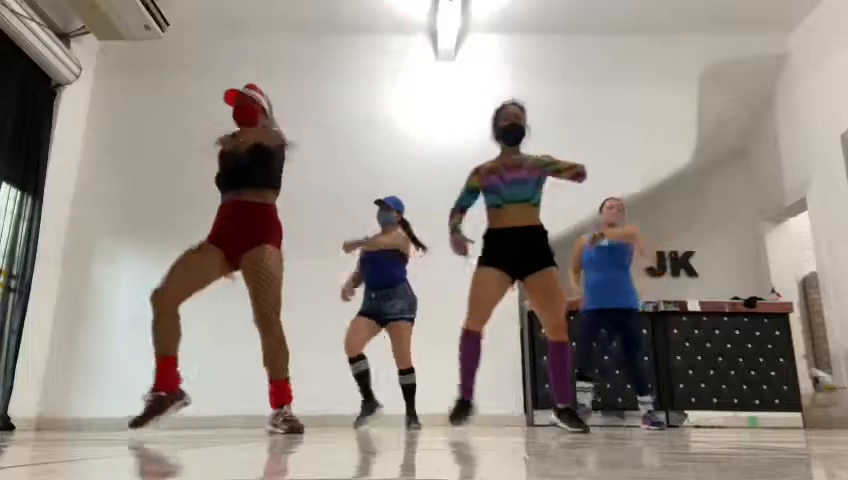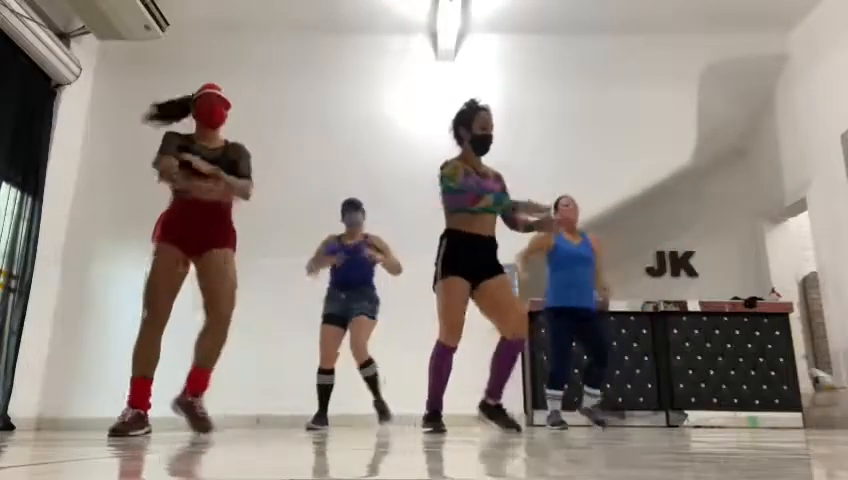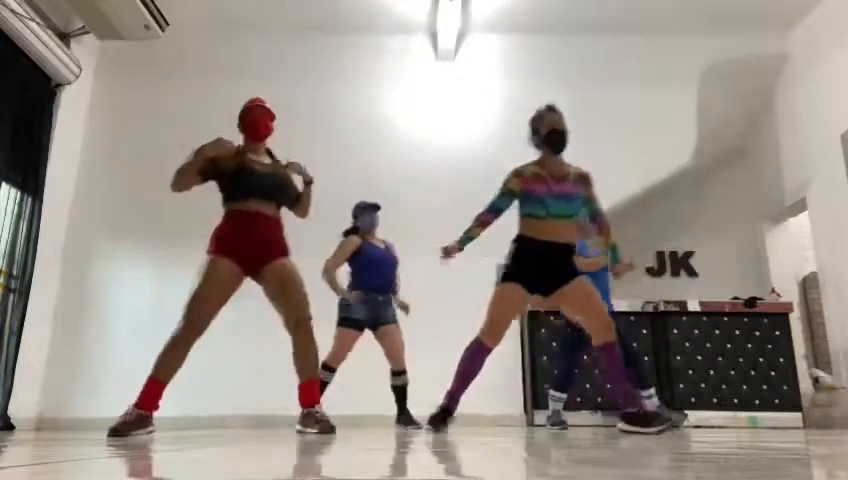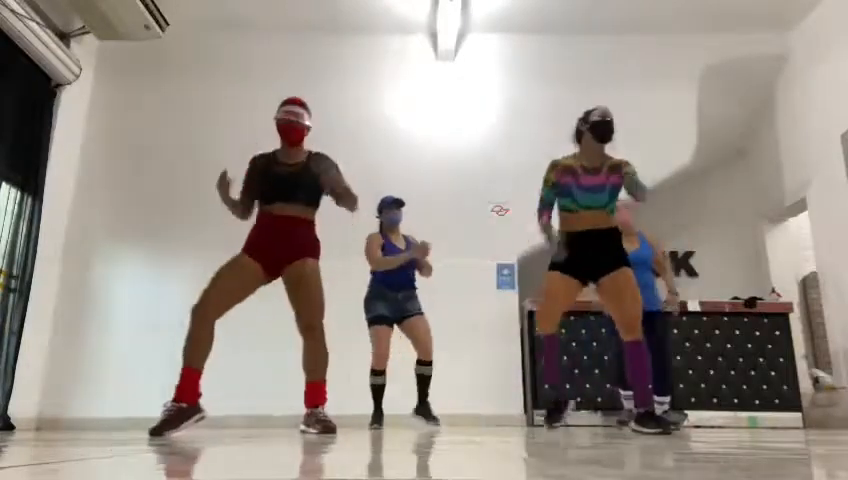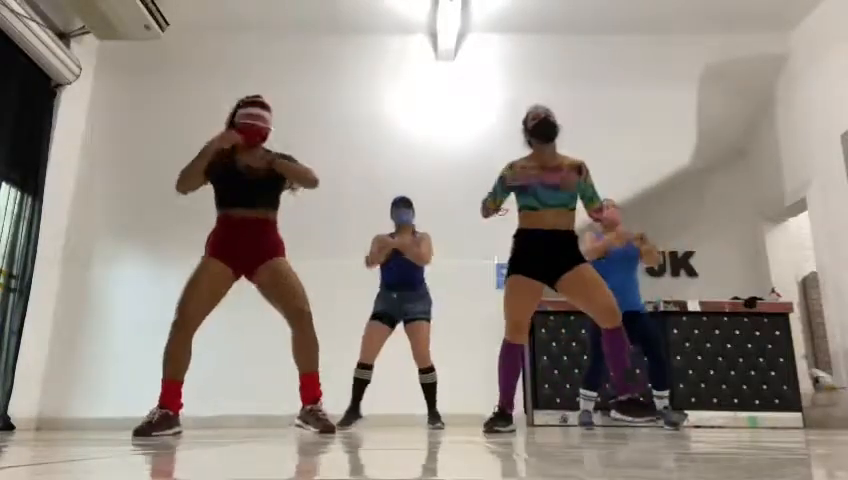
dt=0.5s
person 1, frame 1
left shoulder: (270, 144)
right shoulder: (226, 154)
left elbow: (274, 134)
left wrist: (238, 136)
left hip: (261, 232)
right hip: (222, 233)
left knee: (268, 319)
right knee: (163, 295)
left ankle: (281, 408)
right ankle: (167, 389)
person 1, frame 2
left shoulder: (236, 152)
right shoulder: (175, 141)
left elbow: (246, 190)
right elbow: (165, 171)
left wrist: (210, 171)
right wrist: (193, 184)
left hip: (216, 235)
right hip: (177, 228)
left knee: (221, 313)
right knee: (154, 315)
left ankle: (192, 396)
right ankle: (137, 410)
person 1, frame 3
left shoulder: (277, 169)
right shoulder: (224, 157)
left elbow: (302, 210)
right elbow: (178, 185)
left wrist: (307, 182)
right wrist: (204, 155)
left hip: (272, 246)
right hip: (231, 243)
left knee: (302, 321)
right knee: (192, 323)
left ankle: (310, 409)
right ankle: (143, 410)
person 1, frame 4
left shoulder: (322, 163)
right shoulder: (261, 163)
left elbow: (351, 203)
right elbow: (243, 211)
left wrist: (341, 190)
right wrist: (227, 199)
left hip: (301, 245)
right hip: (260, 243)
left knee: (311, 326)
right knee: (203, 310)
left ankle: (316, 409)
right ankle: (185, 401)
person 1, frame 5
left shoulder: (278, 162)
right shoulder: (218, 155)
left elbow: (312, 181)
right elbow: (183, 186)
left wrist: (269, 158)
right wrist: (214, 145)
left hip: (266, 246)
right hip: (224, 246)
left knee: (301, 314)
right knee: (183, 320)
left ankle: (311, 405)
right ankle: (167, 410)
person 2, frame 1
left shoulder: (539, 164)
right shoulder: (482, 171)
left elbow: (579, 173)
right elbow: (459, 209)
left wrist: (558, 167)
right wrist: (456, 233)
left hip: (534, 245)
right hip: (497, 246)
left knee: (557, 323)
right knee: (474, 319)
left ankle: (564, 407)
right ankle: (465, 398)
person 2, frame 2
left shoulder: (495, 177)
right shoulder: (452, 168)
left elbow: (512, 221)
right elbow: (468, 198)
left wrist: (541, 222)
right wrist: (524, 204)
left hip: (487, 258)
right hip: (456, 253)
left knee: (518, 325)
right knee: (451, 333)
left ankle: (492, 402)
right ankle: (433, 411)
person 2, frame 3
left shoulder: (581, 178)
right shoulder: (523, 176)
left elbow: (596, 217)
right elbow: (491, 213)
left wrist: (614, 253)
right wrist: (460, 243)
left hip: (563, 264)
right hip: (526, 261)
left knee: (604, 326)
right knee: (491, 333)
left ankle: (632, 410)
right ankle: (448, 405)
person 2, frame 4
left shoulder: (621, 167)
right shoulder: (558, 167)
left elbow: (641, 194)
right elbow: (543, 209)
right wrist: (551, 239)
left hip: (608, 248)
right hip: (571, 250)
left knee: (632, 326)
right knee: (545, 320)
left ankle: (644, 412)
right ankle: (558, 399)
person 2, frame 5
left shoulder: (576, 167)
right shoulder: (516, 169)
left elbow: (597, 214)
right elbow: (487, 210)
left wrist: (578, 187)
right wrist: (506, 182)
left hip: (565, 250)
right hip: (528, 250)
left knee: (610, 313)
right knee: (515, 332)
left ankle: (624, 397)
right ankle: (504, 411)
person 3, frame 1
left shoulder: (400, 237)
right shoulder: (368, 241)
left elbow: (378, 244)
right elbow: (359, 274)
left wrist: (354, 244)
right wrist: (348, 285)
left hip: (398, 299)
right hip: (371, 302)
left knee: (402, 357)
right knee: (351, 346)
left ankle: (411, 412)
right ankle: (369, 401)
person 3, frame 2
left shoulder: (374, 241)
right shoulder: (331, 241)
left elbow: (396, 269)
right elbow: (311, 266)
left wrist: (378, 258)
right wrist: (319, 265)
left hip: (364, 300)
right hip: (336, 301)
left knee: (359, 348)
right knee: (326, 357)
left ankle: (379, 400)
right ankle: (322, 413)
person 3, frame 3
left shoulder: (388, 247)
right shoulder: (353, 241)
right elbow: (328, 269)
left wrist: (397, 298)
right wrist: (342, 293)
left hip: (384, 307)
right hip: (357, 304)
left knee: (399, 358)
right knee: (337, 355)
left ankle: (403, 413)
person 3, frame 4
left shoulder: (411, 241)
right shoulder: (375, 239)
left elbow: (425, 271)
right elbow: (377, 264)
left wrist: (422, 258)
right wrist: (410, 255)
left hip: (408, 299)
right hip: (380, 300)
left knee: (426, 349)
right knee: (380, 356)
left ankle: (423, 405)
right ankle: (377, 412)
person 3, frame 5
left shoulder: (421, 237)
right shoulder: (381, 239)
left elbow: (424, 259)
right elbow: (370, 262)
left wrist: (398, 244)
right wrist: (388, 247)
left hip: (416, 299)
right hip: (386, 299)
left knee: (422, 356)
right knee: (366, 354)
left ankle: (433, 412)
right ankle: (354, 408)
person 4, frame 1
left shoulder: (628, 234)
right shoulder: (584, 241)
left elbow: (631, 235)
right elbow: (573, 270)
left wrist: (602, 235)
right wrist: (574, 288)
left hip: (625, 308)
right hip: (593, 308)
left knee: (633, 360)
right knee: (582, 352)
left ankle: (647, 411)
right ankle: (583, 405)
person 4, frame 2
left shoulder: (591, 240)
right shoulder: (549, 237)
right elbow: (524, 254)
left wrist: (603, 290)
right wrist: (521, 269)
left hip: (587, 308)
right hip: (559, 308)
left knee: (601, 354)
right knee: (561, 358)
left ankle: (590, 404)
right ankle: (554, 410)
person 4, frame 3
left shoulder: (602, 244)
left elbow: (616, 272)
right elbow: (582, 264)
left wrist: (625, 267)
right wrist: (605, 260)
left knee: (631, 358)
right knee: (569, 362)
left ankle: (655, 408)
right ankle: (555, 411)
person 4, frame 4
left shoulder: (648, 241)
left elbow: (664, 267)
left wrist: (673, 292)
left hip: (651, 310)
left knee: (662, 359)
right knee: (625, 358)
left ankle: (663, 410)
right ankle: (628, 408)
person 4, frame 5
left shoulder: (632, 238)
right shoulder: (592, 237)
left elbow: (656, 260)
right elbow: (589, 254)
left wrist: (643, 241)
right wrist: (611, 239)
left hip: (633, 309)
left knee: (657, 353)
right knee: (598, 359)
left ankle: (663, 408)
right ankle: (585, 410)
